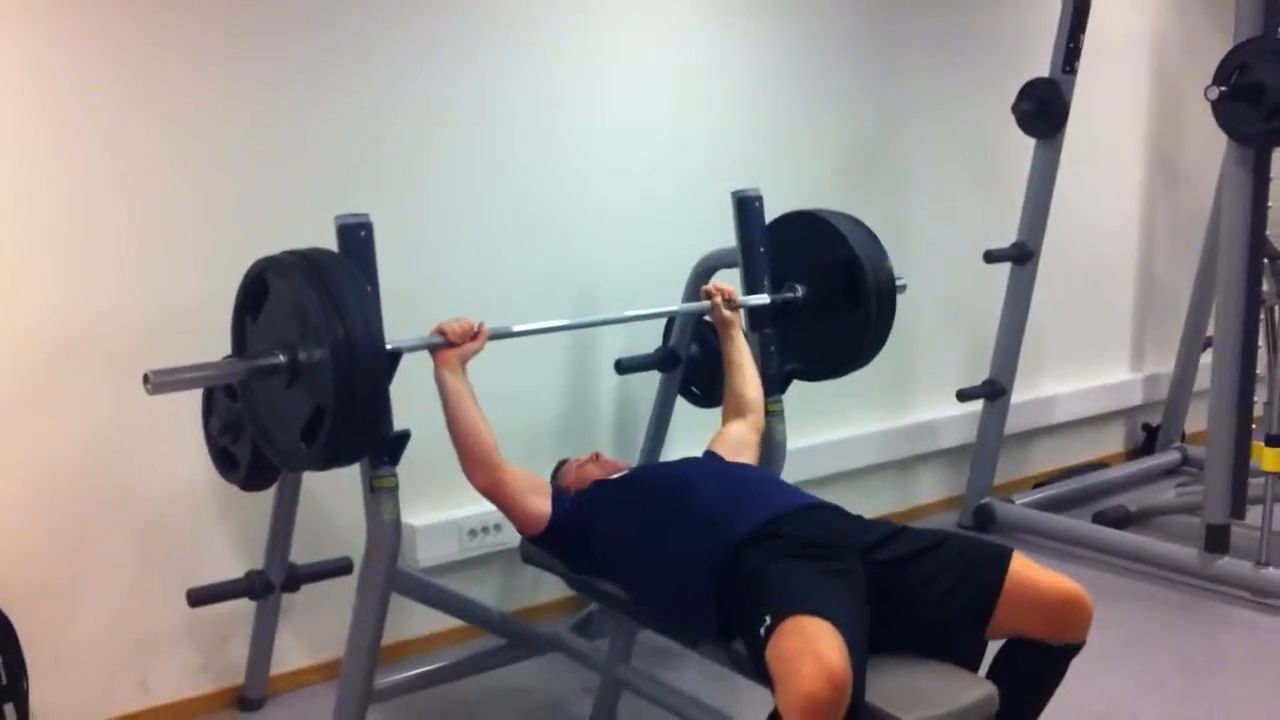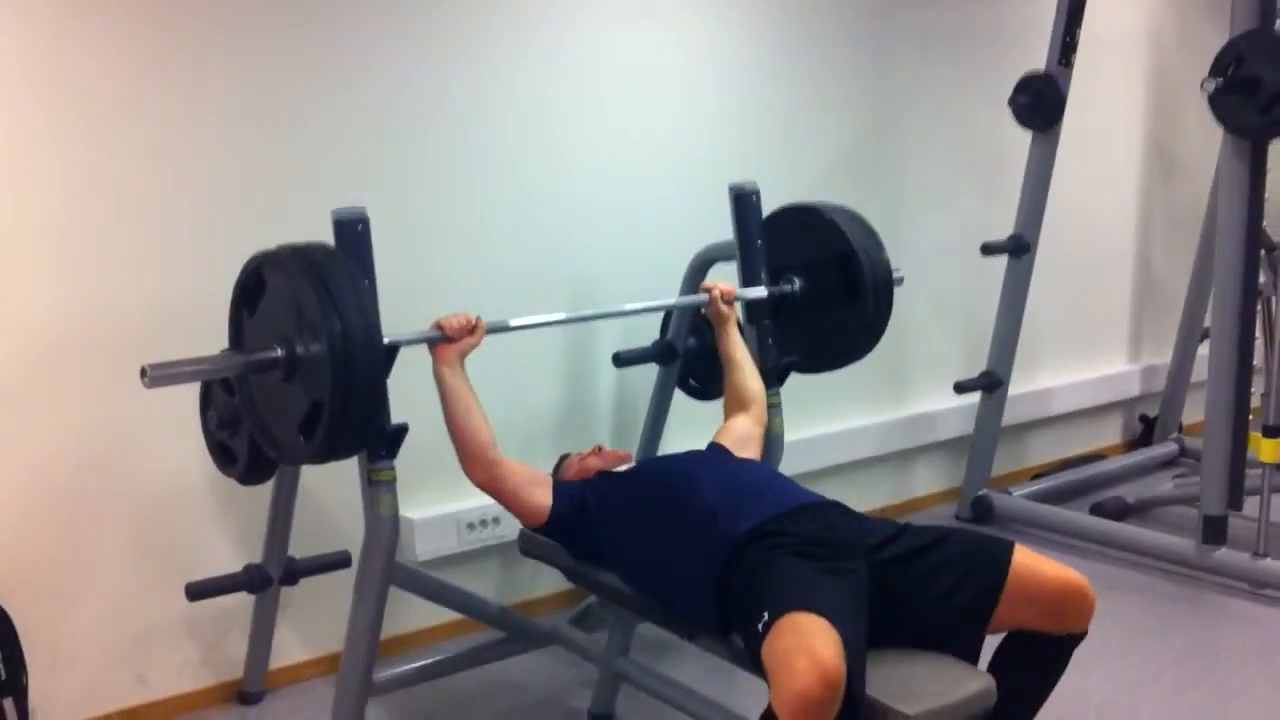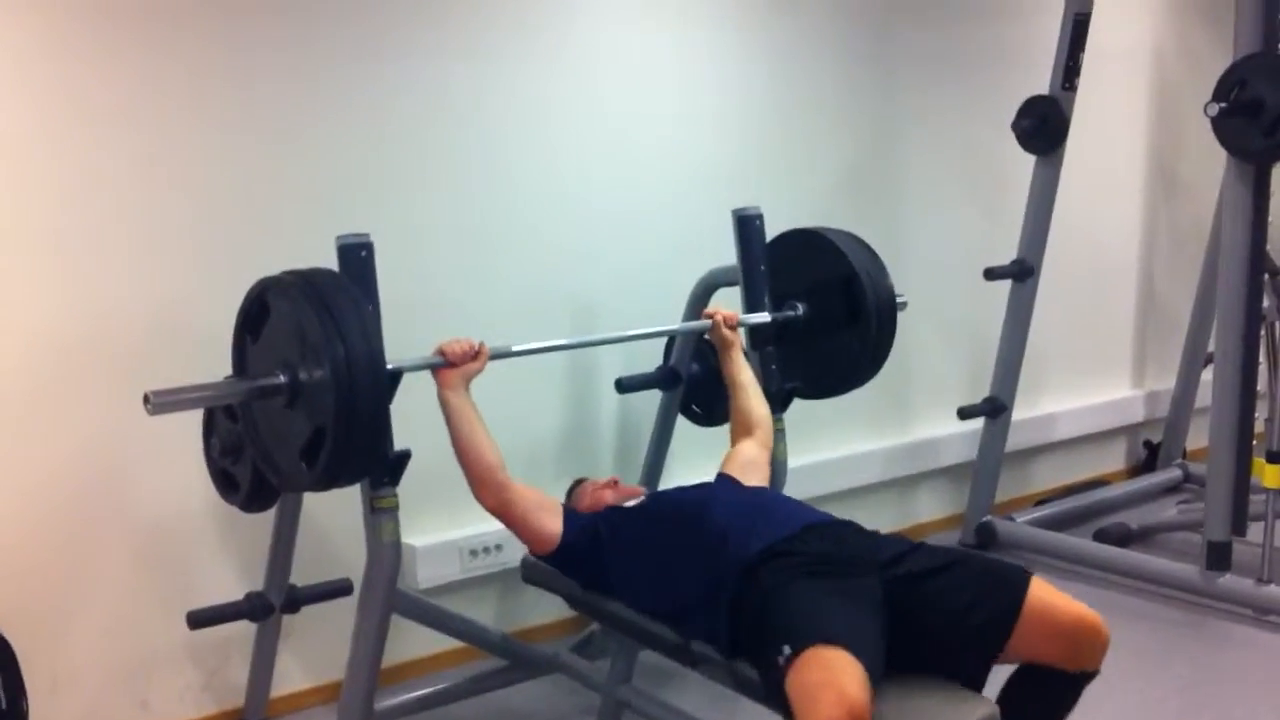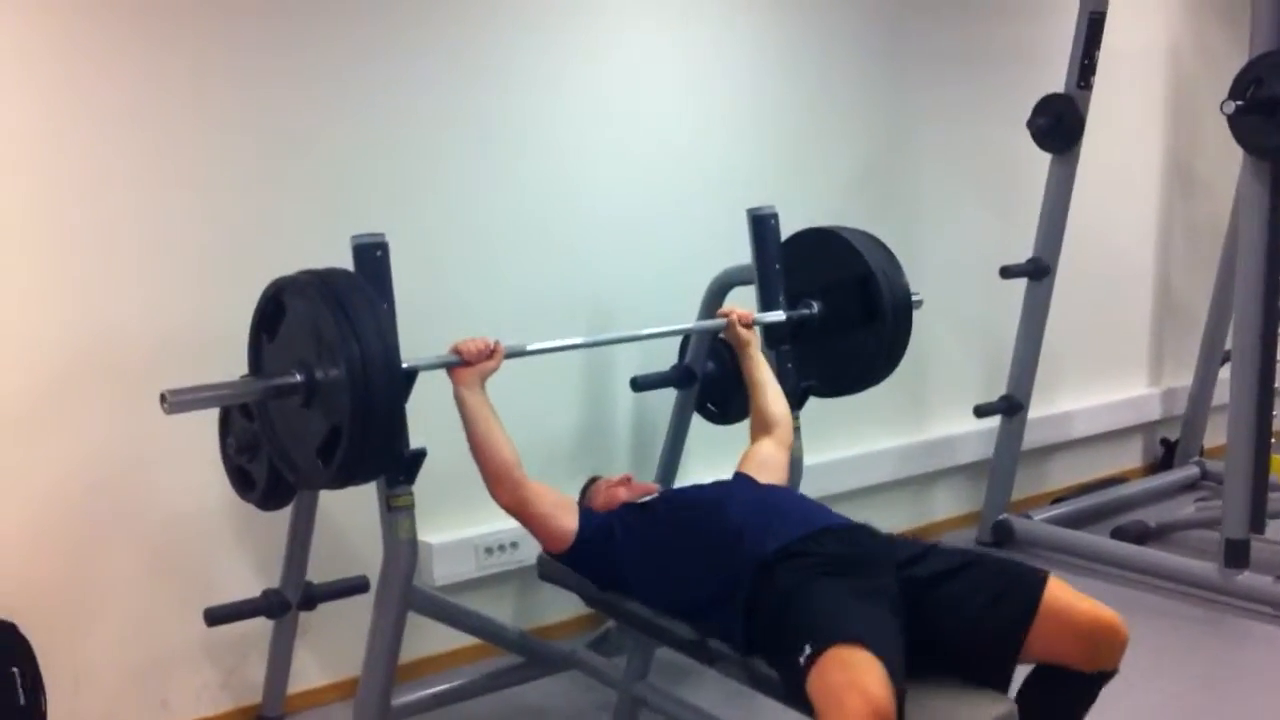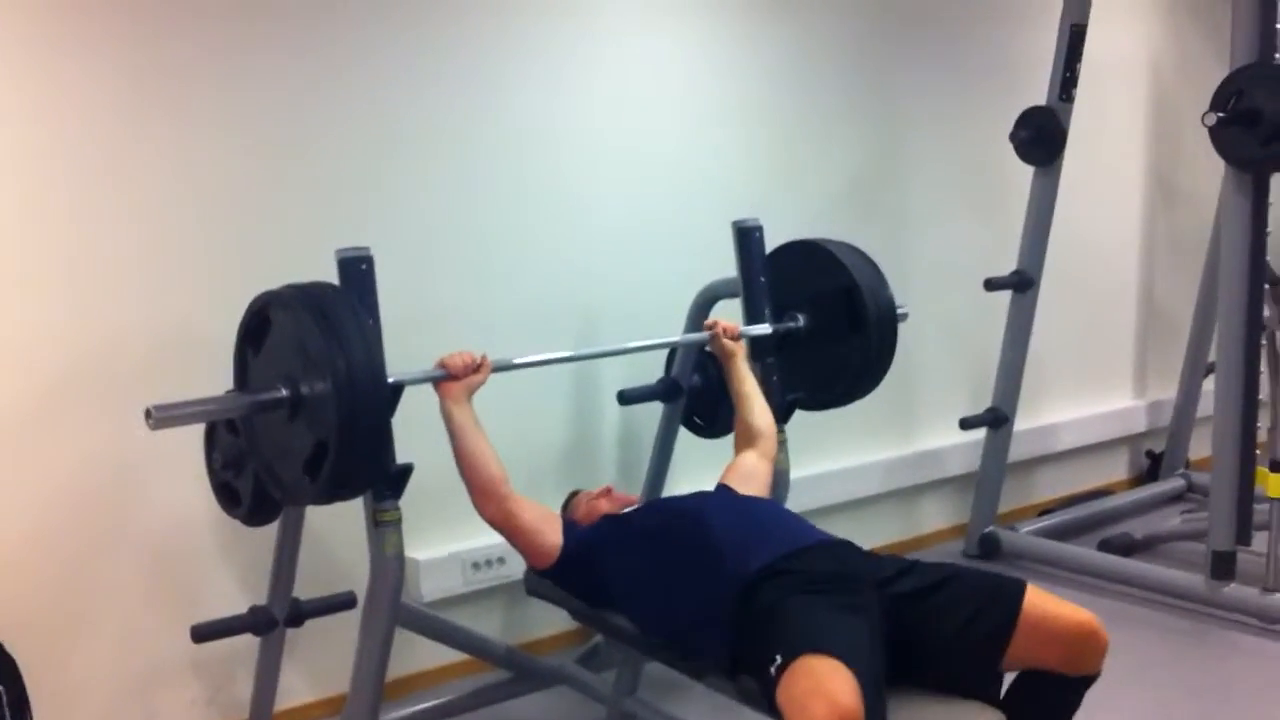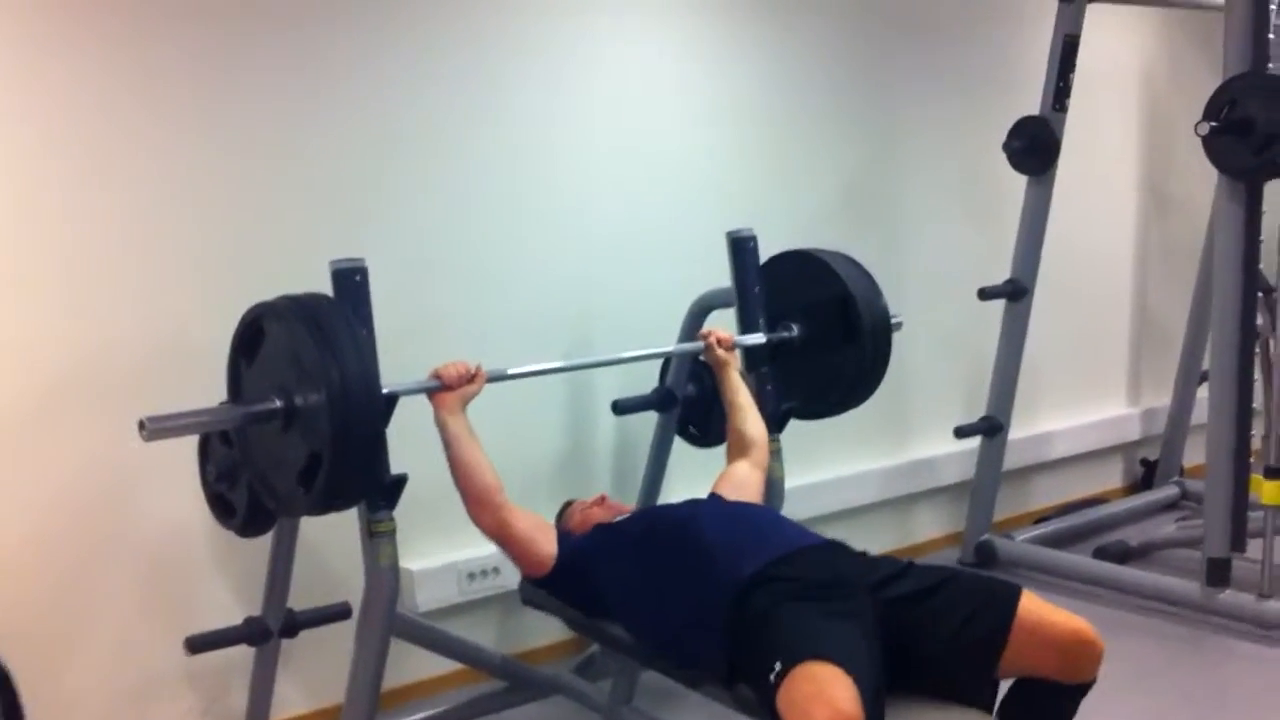
dt=0.2s
person 1, frame 1
left shoulder: (697, 473)
right shoulder: (580, 517)
left elbow: (746, 418)
right elbow: (490, 474)
left wrist: (729, 330)
right wrist: (450, 368)
left hip: (846, 535)
right hip: (761, 564)
left knee: (1065, 608)
person 1, frame 2
left shoulder: (697, 467)
right shoulder: (582, 507)
left elbow: (748, 412)
right elbow: (489, 468)
left wrist: (725, 326)
right wrist: (450, 362)
left hip: (844, 530)
right hip: (763, 560)
left knee: (1066, 599)
person 1, frame 3
left shoulder: (711, 498)
right shoulder: (589, 537)
left elbow: (756, 435)
right elbow: (497, 491)
left wrist: (730, 350)
right wrist: (455, 390)
left hip: (861, 553)
right hip: (777, 583)
left knee: (1081, 636)
person 1, frame 4
left shoulder: (726, 497)
right shoulder: (604, 537)
left elbow: (776, 435)
right elbow: (514, 491)
left wrist: (748, 348)
right wrist: (469, 387)
left hip: (873, 552)
right hip: (792, 584)
left knee: (1099, 634)
person 1, frame 5
left shoulder: (707, 508)
right shoulder: (590, 551)
left elbow: (759, 448)
right elbow: (500, 506)
left wrist: (734, 361)
right wrist: (456, 401)
left hip: (855, 569)
right hip: (774, 599)
left knee: (1080, 640)
person 1, frame 6
left shoulder: (699, 519)
right shoulder: (586, 561)
left elbow: (751, 454)
right elbow: (496, 516)
left wrist: (726, 369)
right wrist: (450, 412)
left hip: (851, 574)
right hip: (769, 604)
left knee: (1075, 648)
